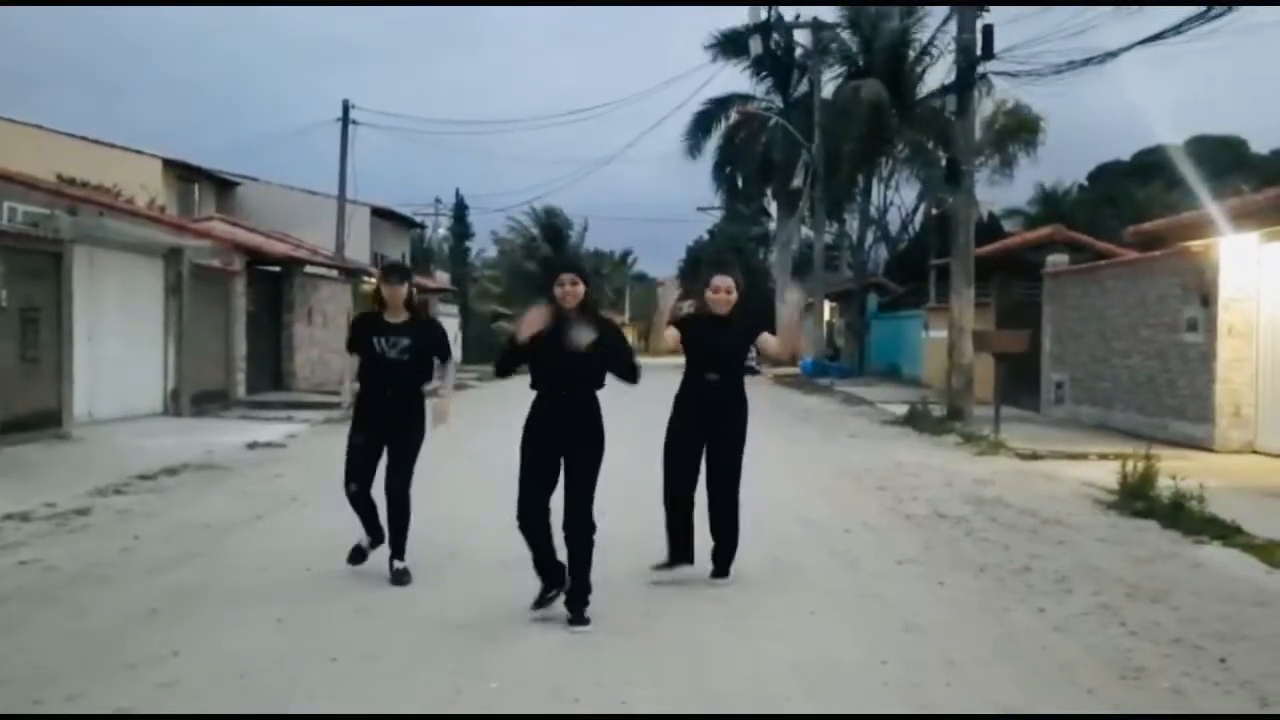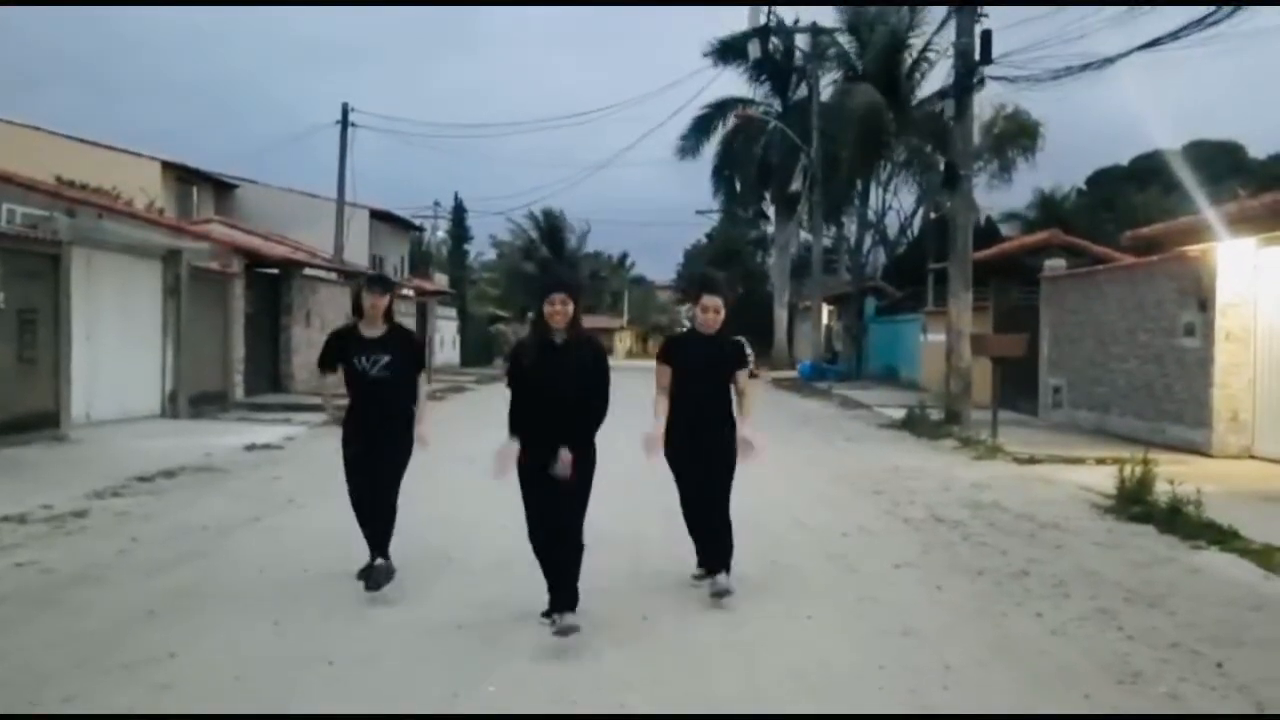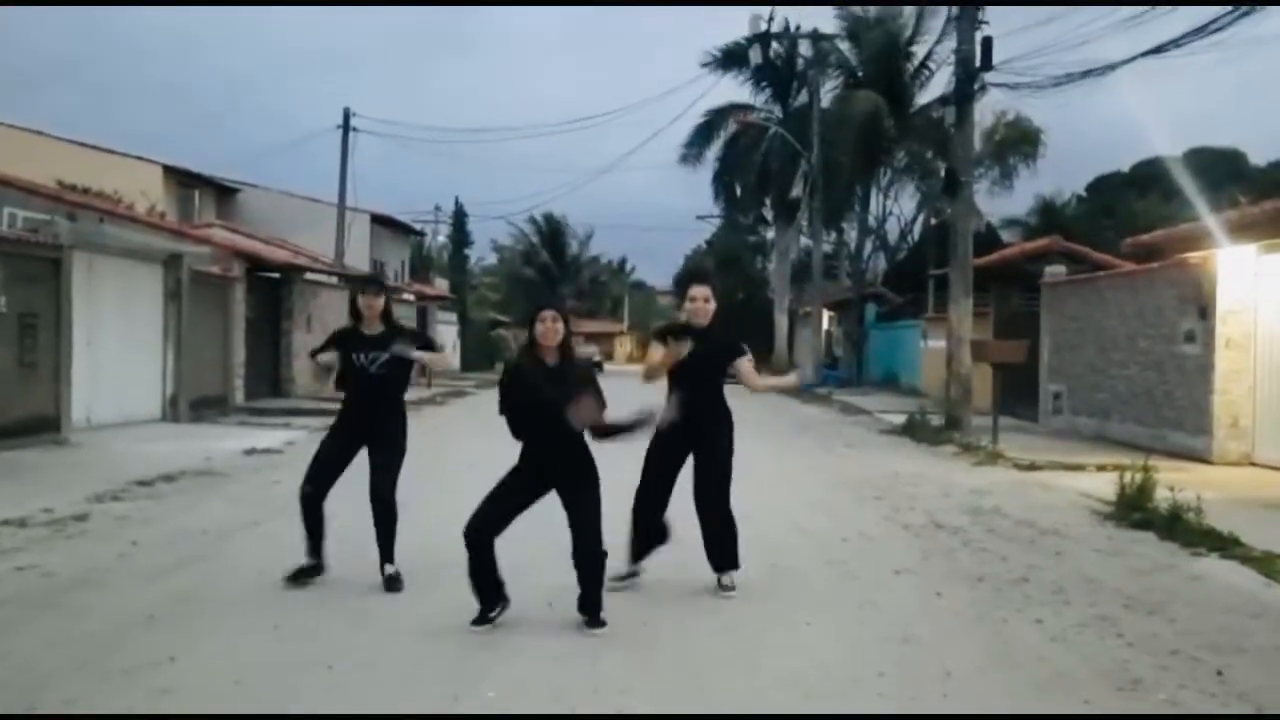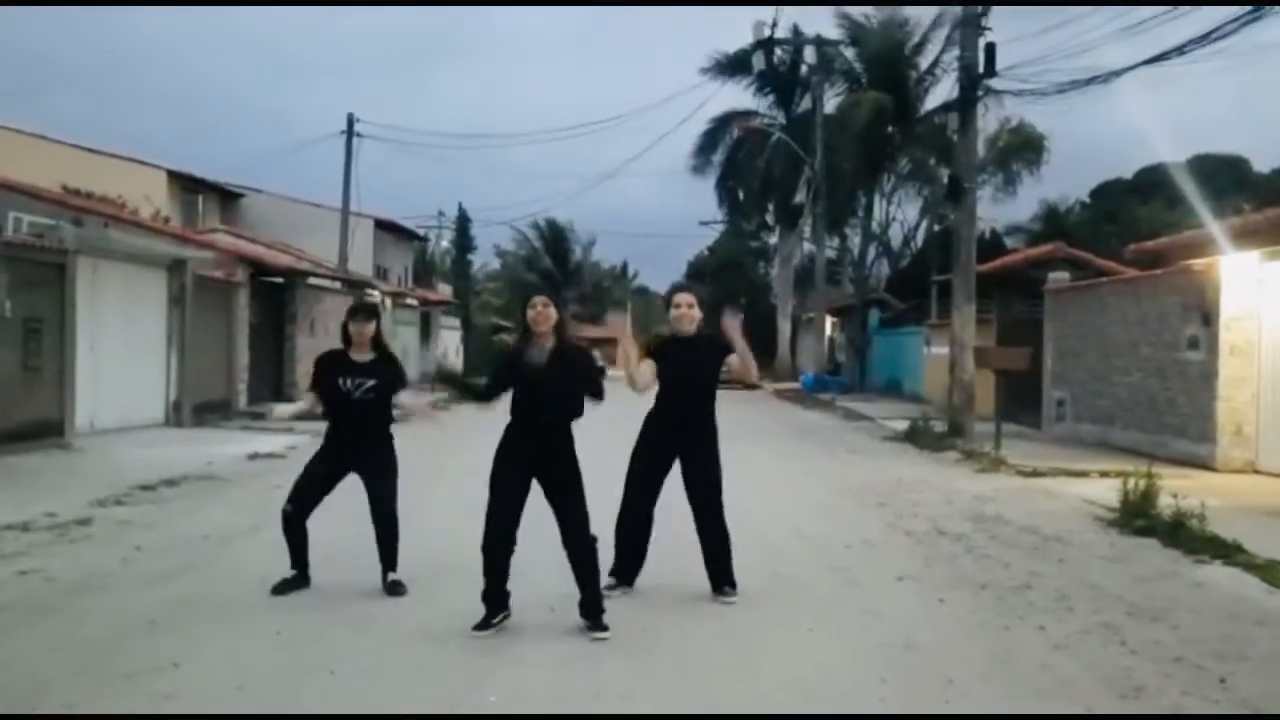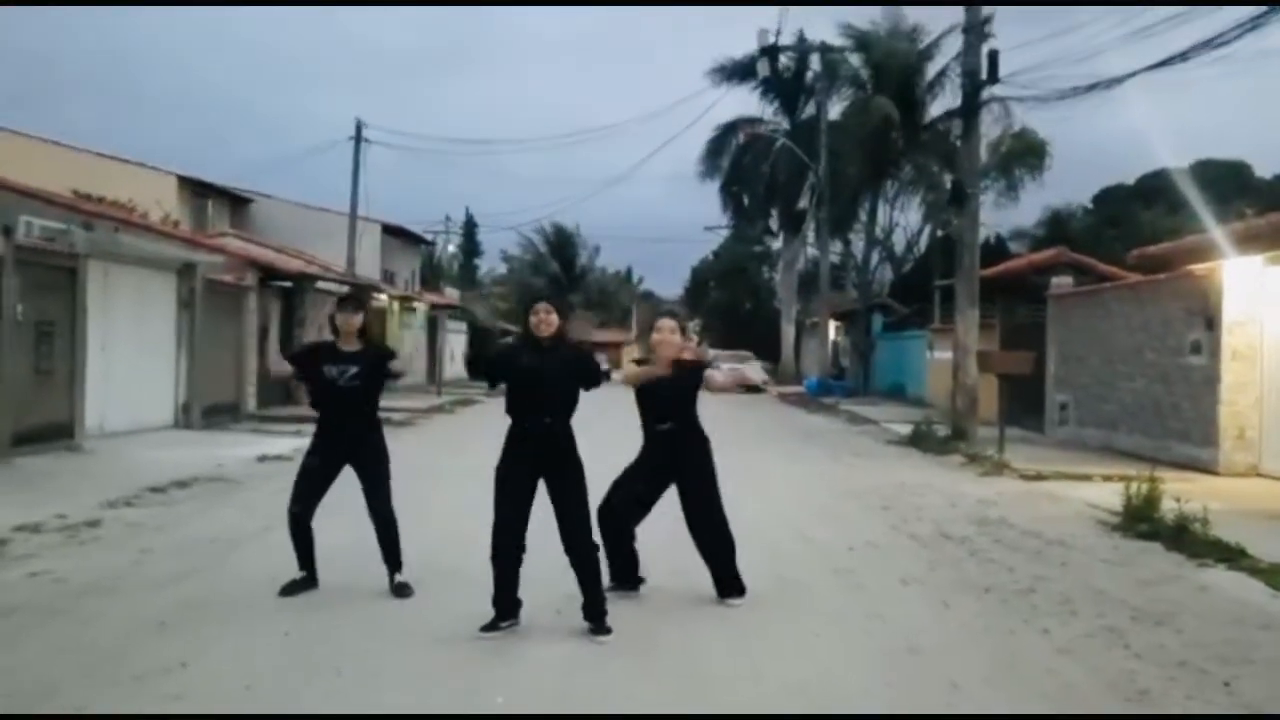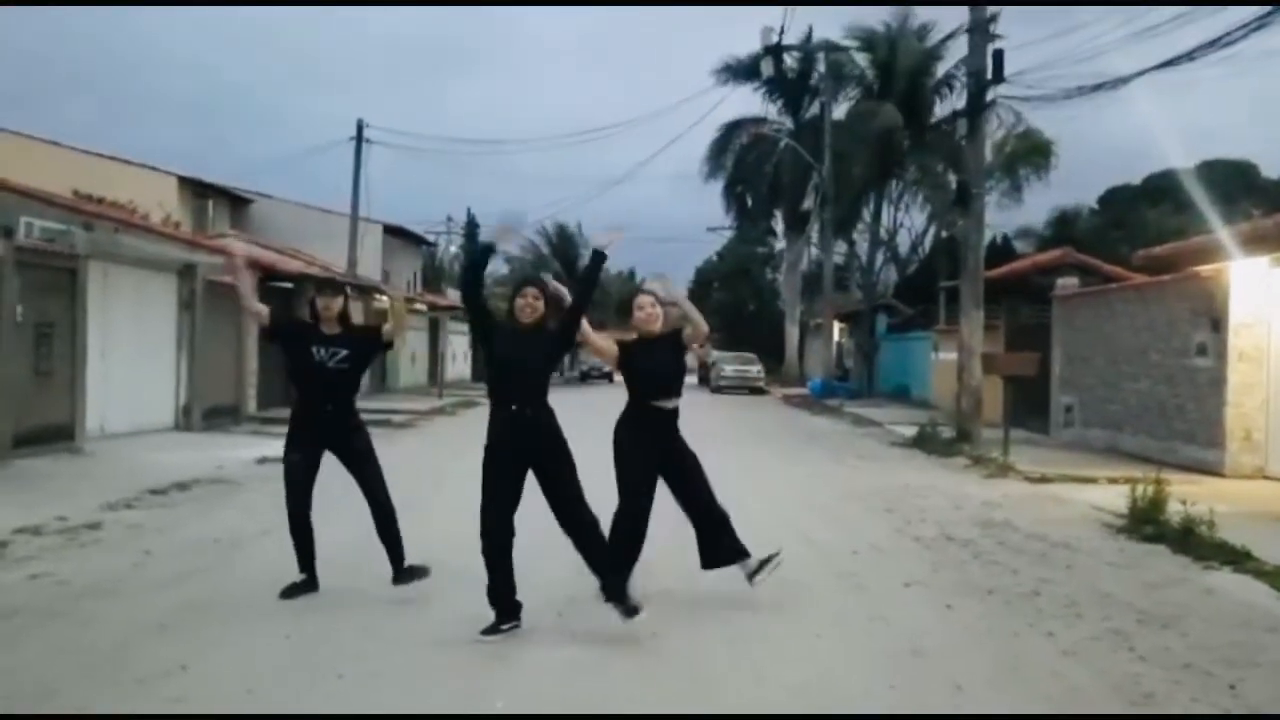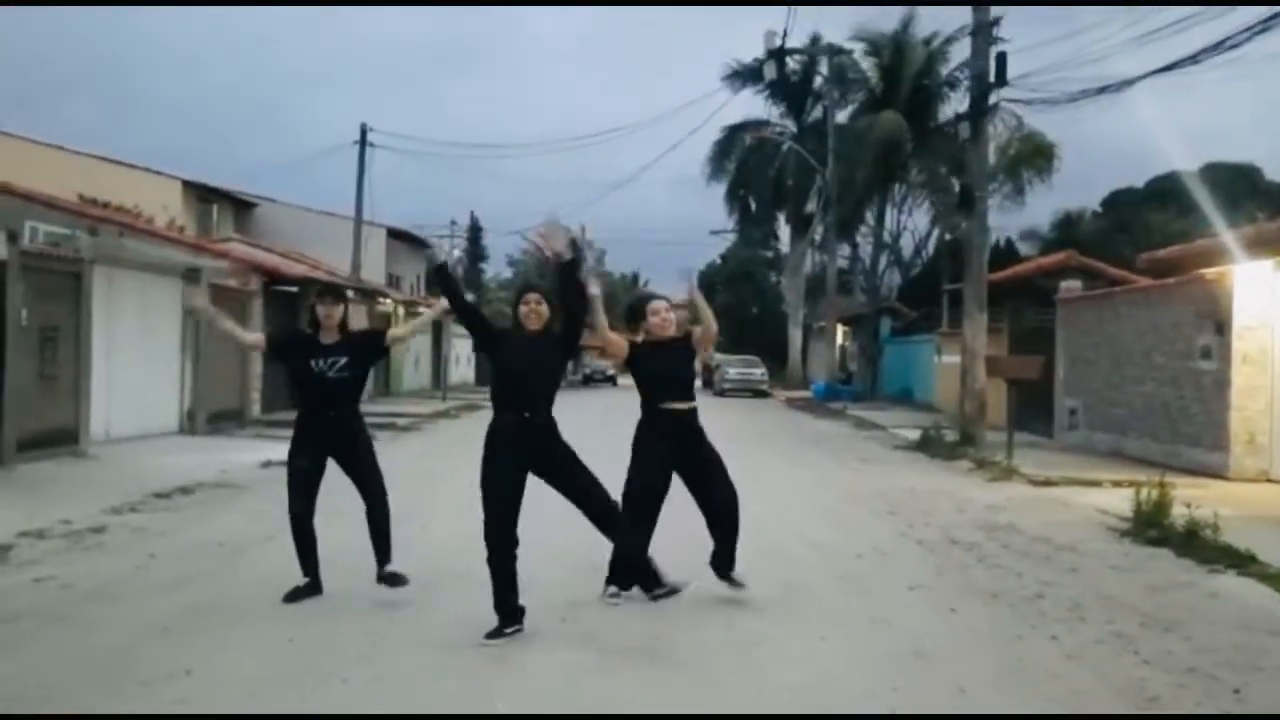
dt=0.3s
person 1, frame 1
left shoulder: (602, 328)
right shoulder: (538, 327)
left elbow: (631, 373)
right elbow: (502, 369)
left wrist: (594, 345)
right wrist: (520, 339)
left hip: (584, 424)
right hip: (542, 421)
left knee: (578, 516)
right knee: (531, 511)
left ankle: (578, 601)
right ankle: (552, 579)
person 1, frame 2
left shoulder: (591, 349)
right shoulder: (525, 349)
left elbow: (599, 406)
right elbow: (518, 405)
left wrist: (572, 448)
right wrist: (514, 441)
left hip: (576, 444)
right hip: (534, 444)
left knee: (568, 523)
right knee: (542, 525)
left ankle: (566, 604)
right ankle: (558, 595)
person 1, frame 3
left shoulder: (581, 373)
right shoulder: (517, 373)
left elbow: (599, 429)
right elbow: (518, 426)
left wrist: (642, 421)
right wrist: (565, 418)
left hip: (576, 468)
right hip: (533, 465)
left knee: (590, 548)
right knee: (478, 532)
left ankle: (591, 608)
right ankle: (493, 600)
person 1, frame 4
left shoulder: (576, 356)
right shoulder: (514, 356)
left elbow: (596, 392)
right elbow: (486, 394)
left wrist: (549, 361)
right wrist: (451, 378)
left hip: (557, 447)
right hip: (516, 447)
left knee: (579, 535)
right knee: (497, 534)
left ankle: (592, 611)
right ankle: (496, 606)
person 1, frame 5
left shoulder: (571, 357)
right shoulder: (514, 353)
left elbow: (592, 377)
right elbow: (485, 373)
left hip: (559, 447)
right hip: (520, 446)
left knee: (579, 537)
right knee: (507, 538)
left ankle: (596, 615)
right ankle: (506, 610)
person 1, frame 6
left shoulder: (553, 339)
right shoulder: (494, 334)
left elbow: (581, 302)
right elbow: (471, 289)
left wrist: (597, 256)
right wrist: (490, 247)
left hip: (542, 430)
right hip: (503, 434)
left knee: (576, 516)
right knee: (494, 528)
left ankle: (616, 590)
right ankle: (505, 612)
person 1, frame 7
left shoulder: (559, 345)
right shoulder: (499, 342)
left elbow: (577, 306)
right elbow: (462, 306)
left wrist: (564, 257)
right wrist: (441, 266)
left hip: (544, 436)
right hip: (504, 440)
left knee: (599, 504)
right knee: (499, 533)
left ankle: (650, 579)
right ankle: (509, 617)
person 2, frame 1
left shoulder: (427, 327)
right shoulder: (364, 323)
left elbow: (447, 364)
left wrist: (444, 395)
right wrist: (348, 385)
left hip: (409, 414)
right hip: (369, 412)
left knee: (397, 487)
right knee: (355, 485)
left ankle: (397, 558)
right ankle: (372, 534)
person 2, frame 2
left shoulder: (404, 338)
right shoulder: (343, 338)
left elbow: (419, 379)
right elbow: (326, 372)
left wrist: (421, 420)
right wrist: (331, 403)
left hip: (396, 427)
right hip: (357, 425)
left knee: (384, 492)
right knee: (360, 495)
left ankle: (380, 559)
right ankle: (378, 557)
person 2, frame 3
left shoulder: (401, 337)
right shoulder: (343, 338)
left elbow: (440, 360)
right elbow: (316, 363)
left wrist: (416, 355)
right wrist: (324, 361)
left hip: (388, 424)
right hip: (350, 419)
left knee: (382, 494)
right knee: (311, 490)
left ankle: (388, 565)
right ankle: (314, 559)
person 2, frame 4
left shoulder: (387, 363)
right shoulder: (329, 362)
left elbow: (401, 397)
right elbow: (314, 402)
right wrist: (290, 410)
left hip: (376, 449)
right hip: (335, 447)
left knee: (385, 512)
right knee: (293, 510)
left ankle: (390, 573)
right ankle: (299, 573)
person 2, frame 5
left shoulder: (375, 354)
right shoulder: (318, 352)
left elbow: (399, 368)
right elbow: (279, 369)
left hip: (368, 440)
right hip: (328, 439)
left knee: (382, 510)
right knee: (298, 510)
left ankle: (396, 574)
right ankle: (307, 574)
person 2, frame 6
left shoulder: (358, 338)
right shoulder: (297, 333)
left elbow: (396, 331)
right elbow: (253, 308)
left wrist: (396, 301)
right wrist: (242, 272)
left hip: (347, 426)
right hip: (305, 429)
left knee: (378, 495)
right knee: (297, 506)
left ankle: (399, 566)
right ankle: (307, 575)
person 2, frame 7
left shoulder: (360, 343)
right shoulder: (296, 343)
left elbow: (402, 333)
right elbow: (247, 338)
left wrist: (439, 308)
right wrist: (209, 312)
left hip: (351, 432)
right hip: (309, 435)
left knee: (377, 497)
right knee: (300, 511)
left ankle: (385, 567)
right ankle: (311, 579)
person 3, frame 1
left shoulder: (747, 327)
right shoulder: (690, 323)
left elbow: (782, 352)
right elbow: (659, 345)
left wrist: (790, 314)
right wrist: (664, 310)
left hip: (730, 411)
right hip: (689, 408)
left knee: (723, 487)
right knee: (678, 483)
left ankle: (722, 562)
right ankle: (677, 554)
person 3, frame 2
left shoulder: (734, 349)
right shoulder: (675, 345)
left elbow: (743, 395)
right elbow: (664, 393)
left wrist: (743, 428)
right wrist: (658, 428)
left hip: (720, 431)
right hip: (680, 432)
left knee: (716, 501)
right knee: (692, 499)
left ankle: (719, 570)
right ankle: (709, 561)
person 3, frame 3
left shoulder: (726, 342)
right shoulder: (668, 335)
left elbow: (752, 381)
right elbow: (649, 373)
left wrist: (788, 381)
right wrist: (669, 358)
left hip: (714, 425)
right hip: (675, 423)
left knee: (713, 498)
right knee: (650, 492)
left ankle: (725, 567)
right ankle: (636, 561)
person 3, frame 4
left shoulder: (714, 345)
right shoulder: (659, 347)
left elbow: (750, 376)
right elbow: (640, 385)
left wrist: (736, 339)
right wrist: (626, 346)
left hip: (699, 432)
right hip: (658, 429)
left knee: (708, 506)
right knee: (635, 502)
left ankle: (723, 581)
right ankle: (624, 575)
person 3, frame 5
left shoulder: (692, 368)
right shoulder: (640, 368)
left elbow: (723, 381)
right elbow: (628, 376)
left wrist: (740, 376)
right wrist: (656, 367)
left hip: (691, 451)
right hip: (654, 452)
left knee: (706, 520)
right knee: (612, 512)
left ankle: (730, 586)
right ankle: (625, 579)
person 3, frame 6
left shoulder: (675, 341)
right shoulder: (626, 349)
left elbow: (702, 329)
right elbow: (592, 342)
left wrist: (674, 297)
left hip: (668, 430)
right hip: (635, 432)
left knee: (701, 497)
right knee: (634, 505)
left ankle: (743, 560)
person 3, frame 7
left shoulder: (686, 345)
right shoulder: (636, 352)
left elbow: (711, 330)
right elbow: (606, 337)
left wrist: (695, 294)
right wrist: (596, 300)
left hip: (690, 430)
right hip: (654, 434)
left knee: (723, 498)
right knee: (638, 508)
left ankle: (724, 567)
right ankle: (620, 579)
